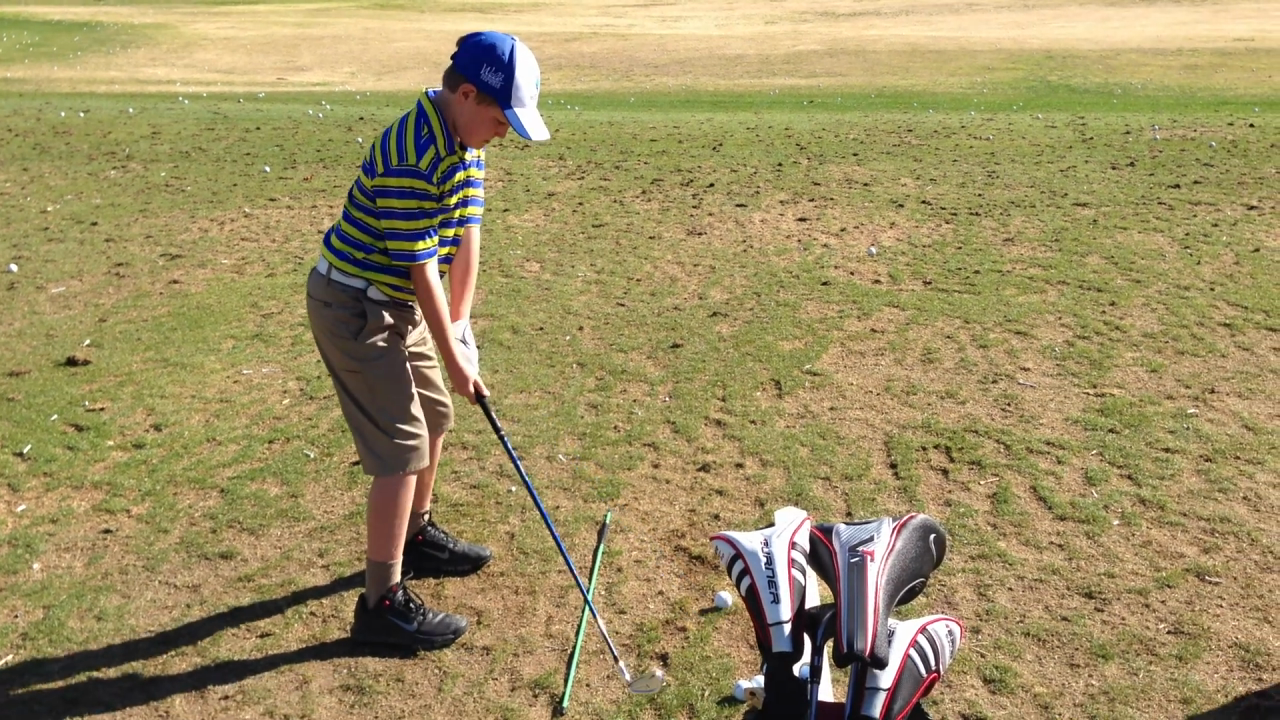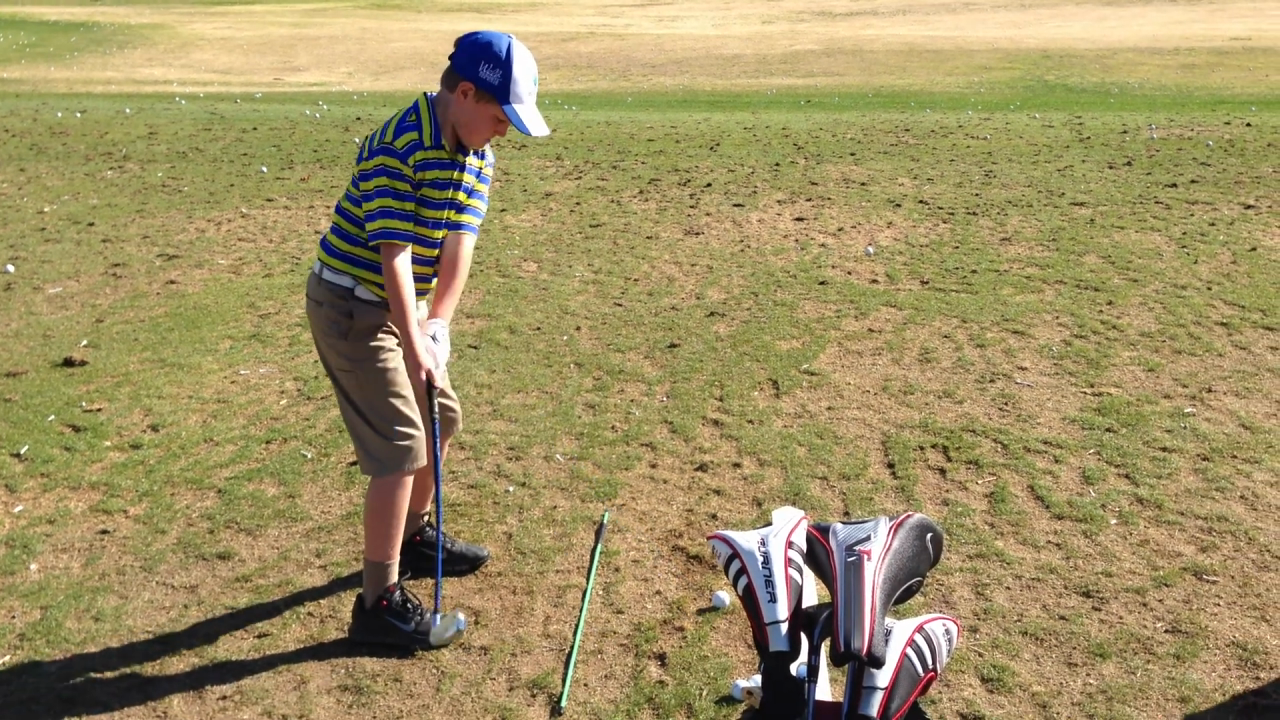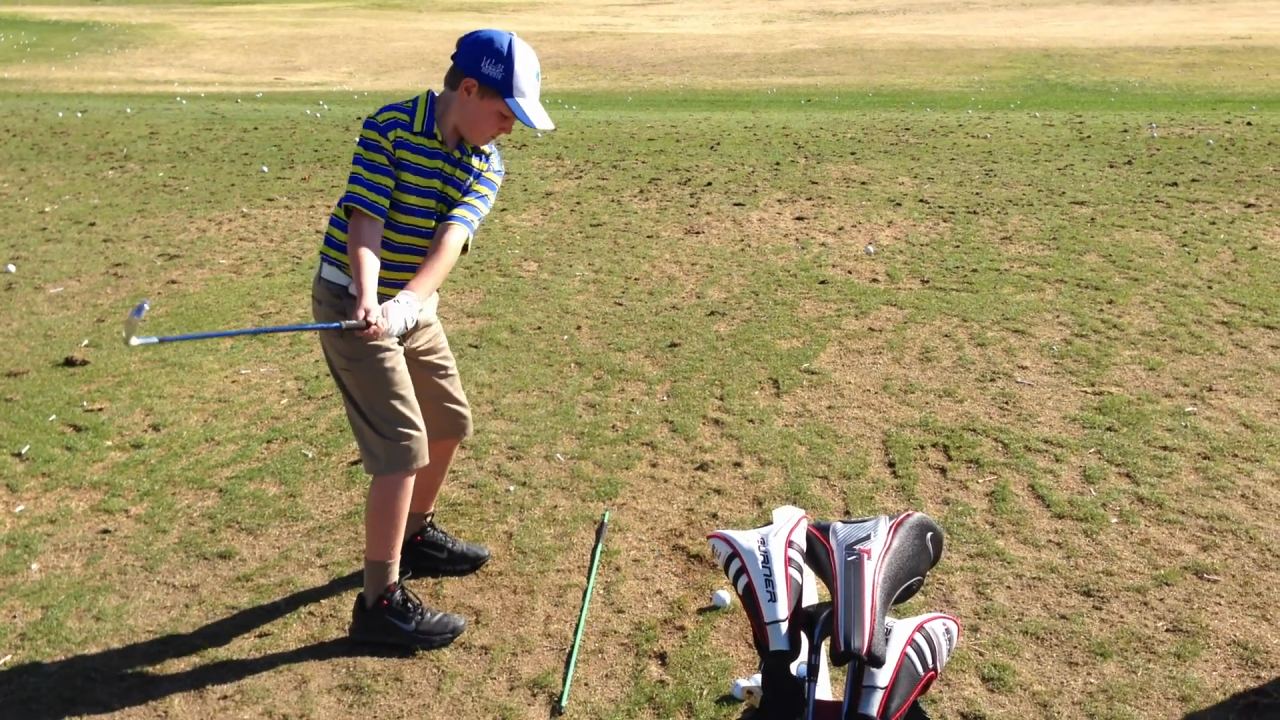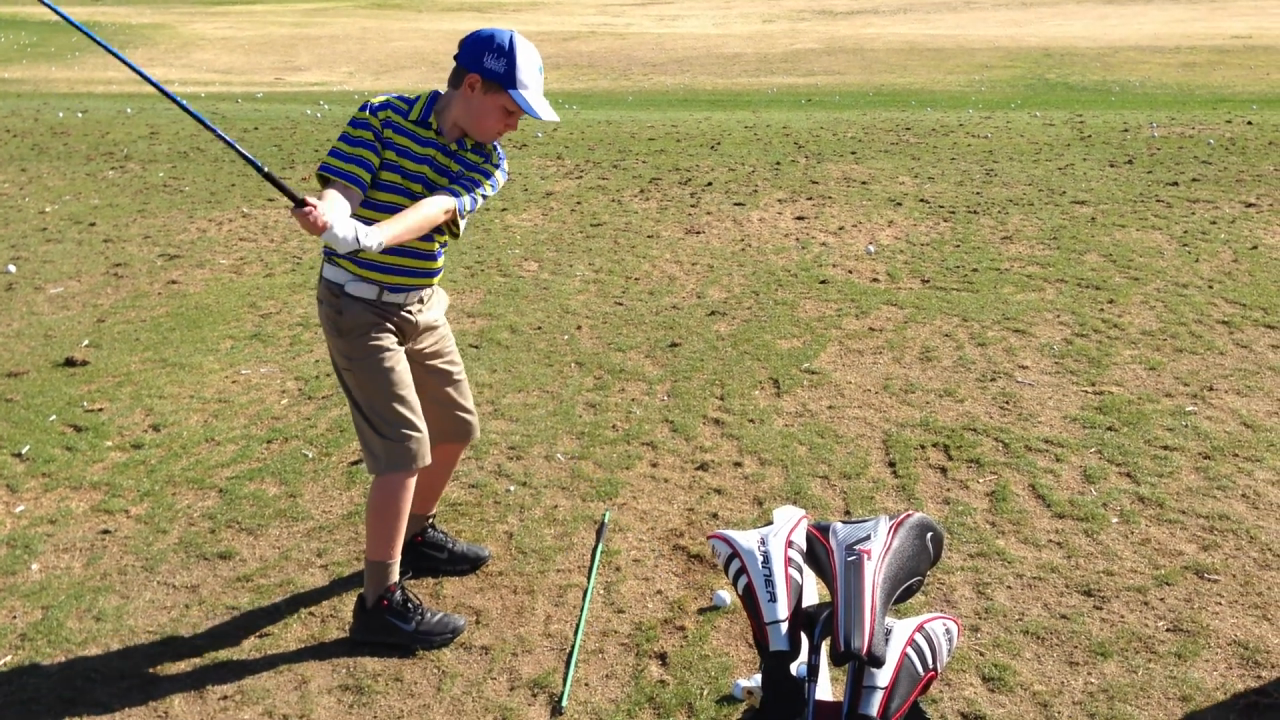
dt=0.1s
person 1, frame 1
left shoulder: (463, 140)
right shoulder: (415, 156)
left elbow: (465, 238)
right elbow: (418, 268)
left wrist: (461, 327)
right wrist: (451, 353)
left hip: (390, 301)
right hip: (353, 306)
left knee: (432, 416)
right knee: (400, 447)
left ankle: (415, 535)
right ankle: (382, 603)
person 1, frame 2
left shoulder: (477, 160)
right shoulder: (400, 142)
left elbow: (460, 244)
right elbow: (388, 249)
left wrist: (438, 324)
right wrist: (411, 341)
left hip: (409, 306)
right hip: (347, 304)
left knee: (438, 420)
right knee: (400, 446)
left ankle: (413, 536)
right ankle: (380, 603)
person 1, frame 3
left shoulder: (485, 163)
right shoulder: (390, 129)
left elbow: (451, 238)
right elbow: (364, 223)
left wrist: (408, 303)
right wrist: (368, 299)
left hip: (409, 303)
right hip: (352, 304)
left knee: (449, 423)
right knee: (403, 447)
left ankle: (415, 536)
right ankle: (381, 602)
person 1, frame 4
left shoulder: (486, 164)
right shoulder: (383, 116)
left elbow: (437, 208)
right elbow: (337, 184)
left wrist: (371, 237)
right wrist: (328, 213)
left hip: (420, 303)
right hip: (358, 305)
left knee: (455, 428)
right knee: (405, 449)
left ankle: (415, 537)
right ankle: (380, 603)
